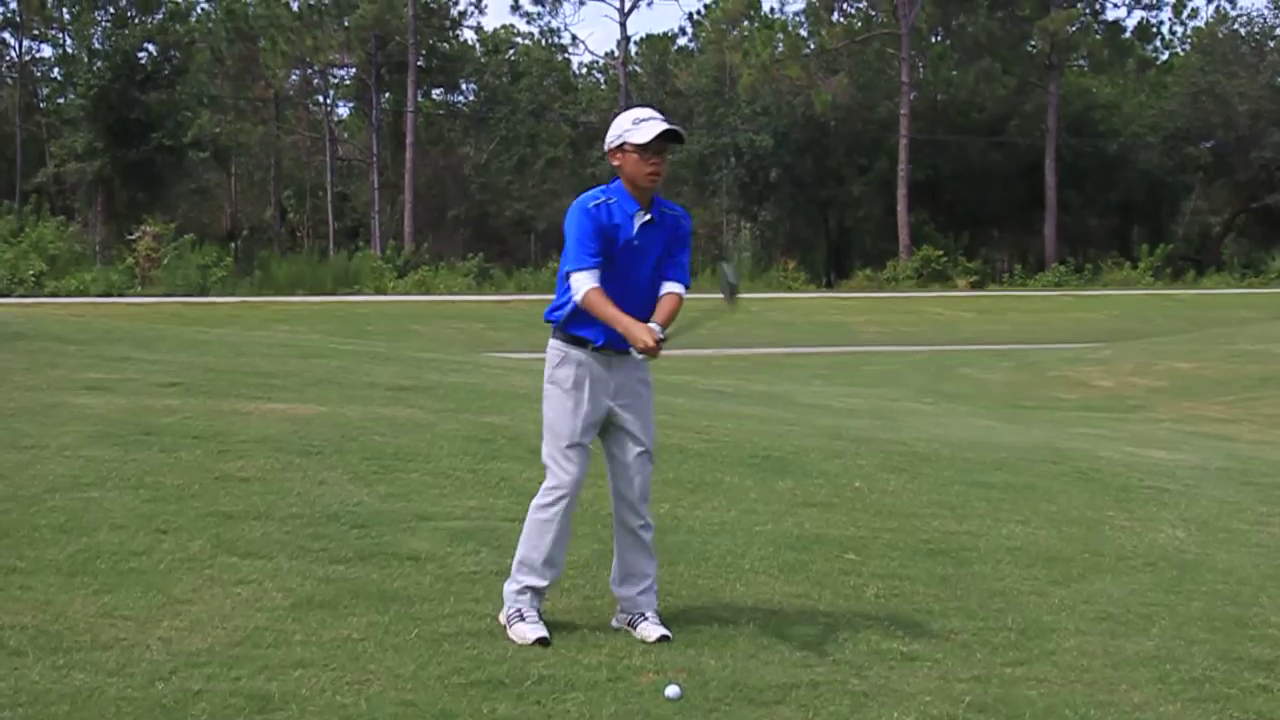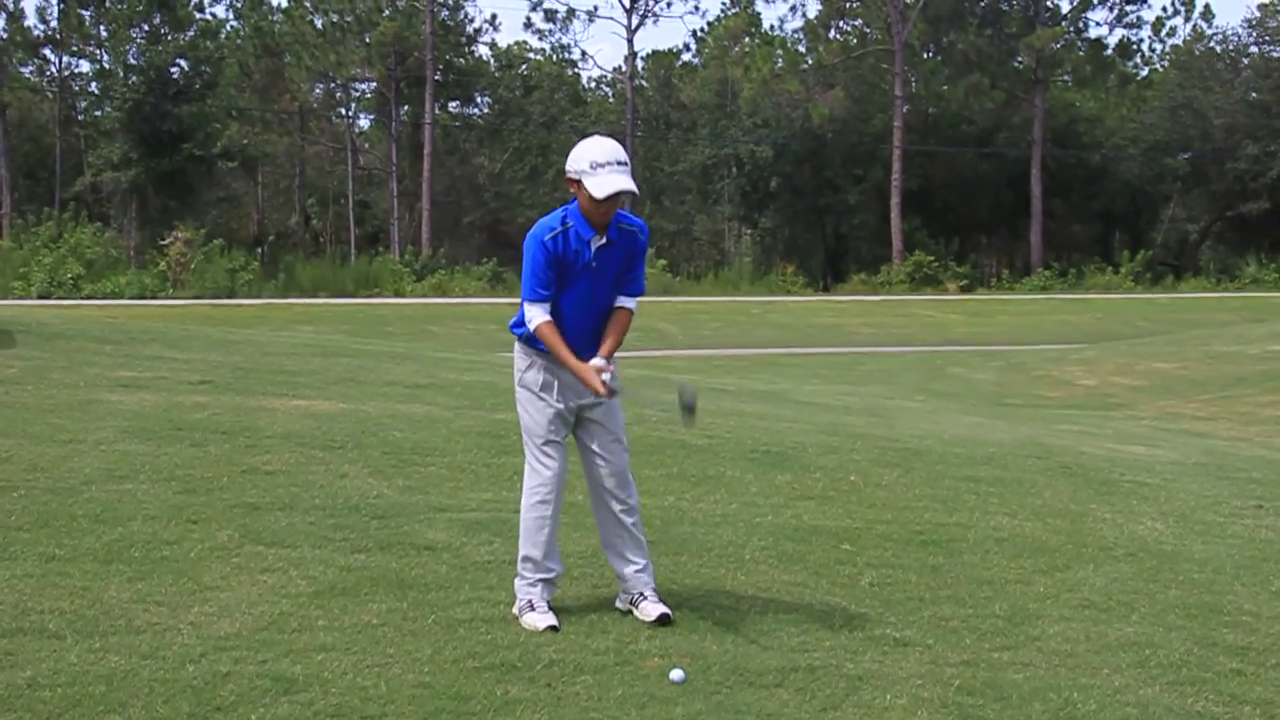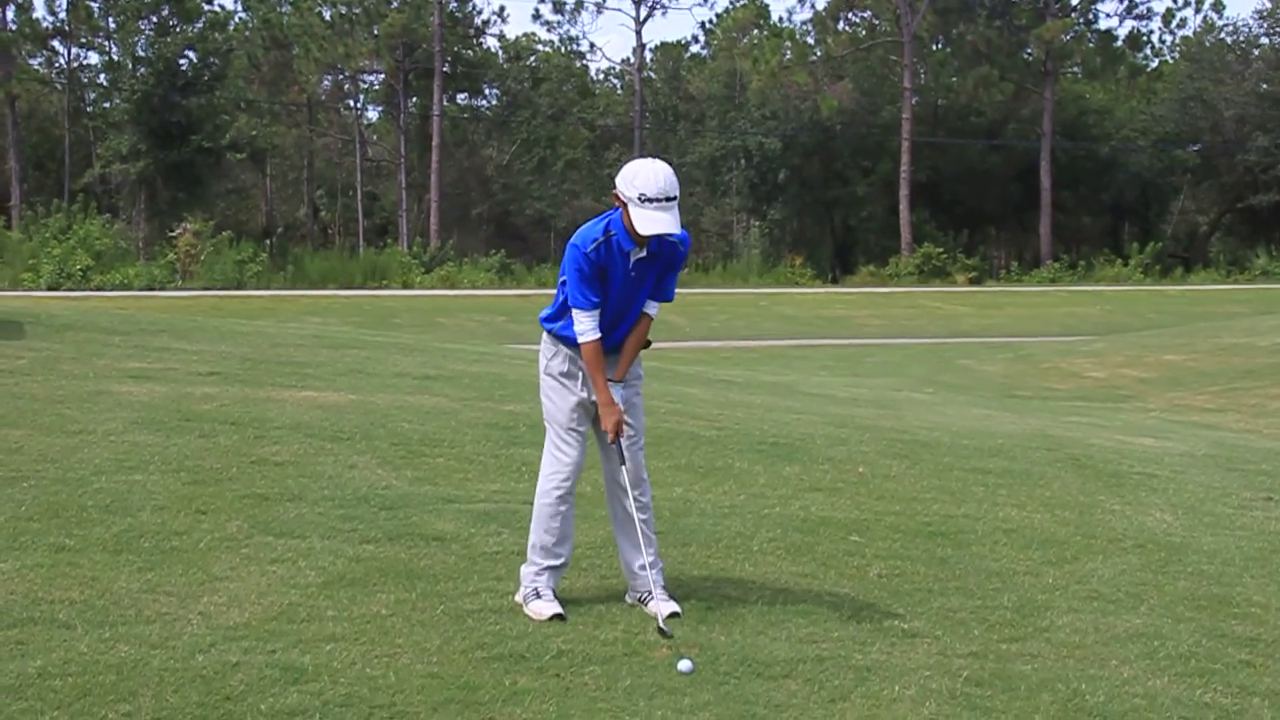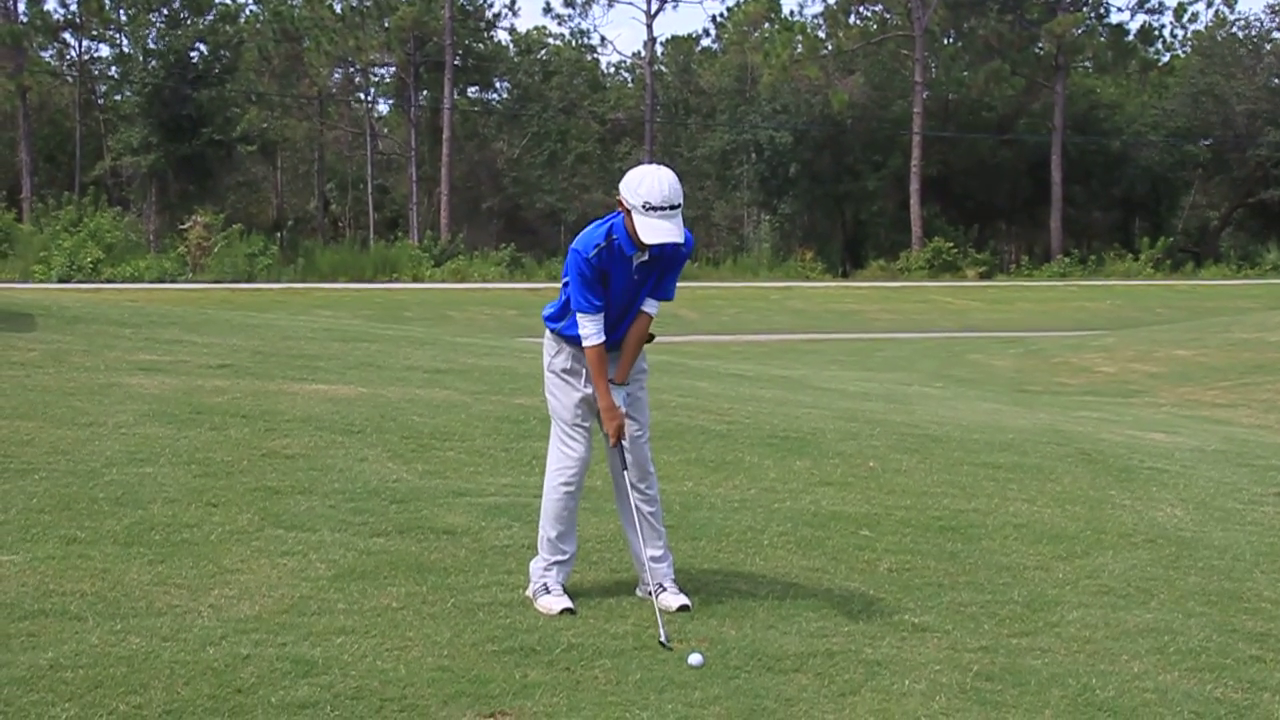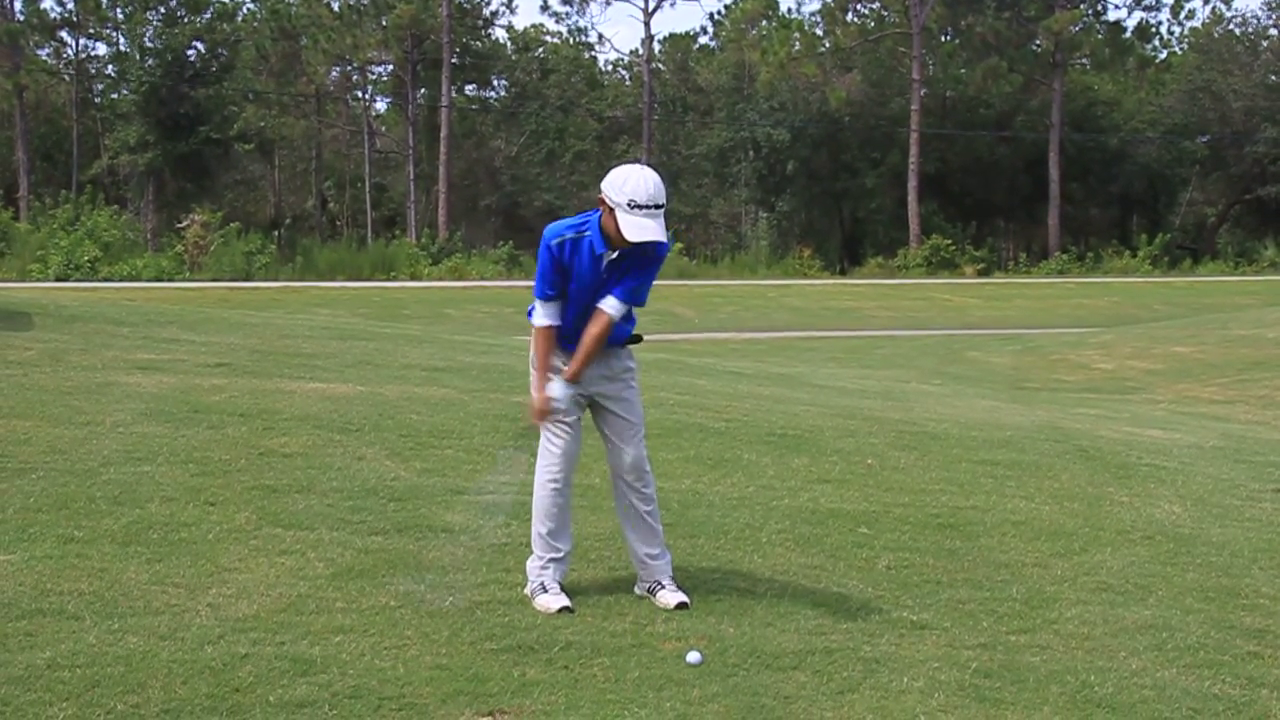
dt=0.5s
person 1, frame 1
left shoulder: (676, 222)
right shoulder: (589, 210)
left elbow: (673, 287)
right elbow: (585, 289)
left wrist: (655, 330)
right wrist: (632, 327)
left hip: (629, 365)
right hip: (575, 358)
left knee: (635, 486)
right knee: (565, 479)
left ankle: (635, 603)
right ankle: (521, 600)
person 1, frame 2
left shoulder: (634, 234)
right shoulder: (545, 237)
left elbow: (624, 304)
right elbow: (536, 317)
left wrist: (601, 363)
right wrist: (579, 372)
left hip: (594, 364)
right hip: (542, 365)
left knee: (614, 474)
right knee: (545, 477)
left ankle: (636, 585)
right ankle: (532, 592)
person 1, frame 3
left shoulder: (674, 245)
right shoulder: (587, 245)
left elbow: (647, 312)
right elbow: (585, 329)
left wrist: (619, 383)
right wrist: (604, 401)
left hip: (621, 359)
right hip: (568, 357)
left knee: (631, 470)
right knee: (563, 466)
left ankle: (644, 581)
right ankle: (537, 581)
person 1, frame 4
left shoulder: (677, 245)
right shoulder: (589, 249)
left elbow: (646, 313)
right elbow: (590, 331)
left wrist: (620, 386)
right wrist: (605, 403)
left hip: (626, 355)
right hip: (572, 353)
left knee: (638, 463)
right knee: (570, 461)
left ankle: (657, 575)
right ankle: (547, 576)
person 1, frame 5
left shoulder: (651, 249)
right shoulder: (560, 240)
left elbow: (606, 315)
right elbow: (546, 315)
left wrist: (573, 380)
right wrist: (541, 385)
left hip: (611, 357)
right hip: (556, 352)
left knee: (632, 464)
right knee: (556, 462)
left ankle: (654, 573)
right ankle: (544, 575)
